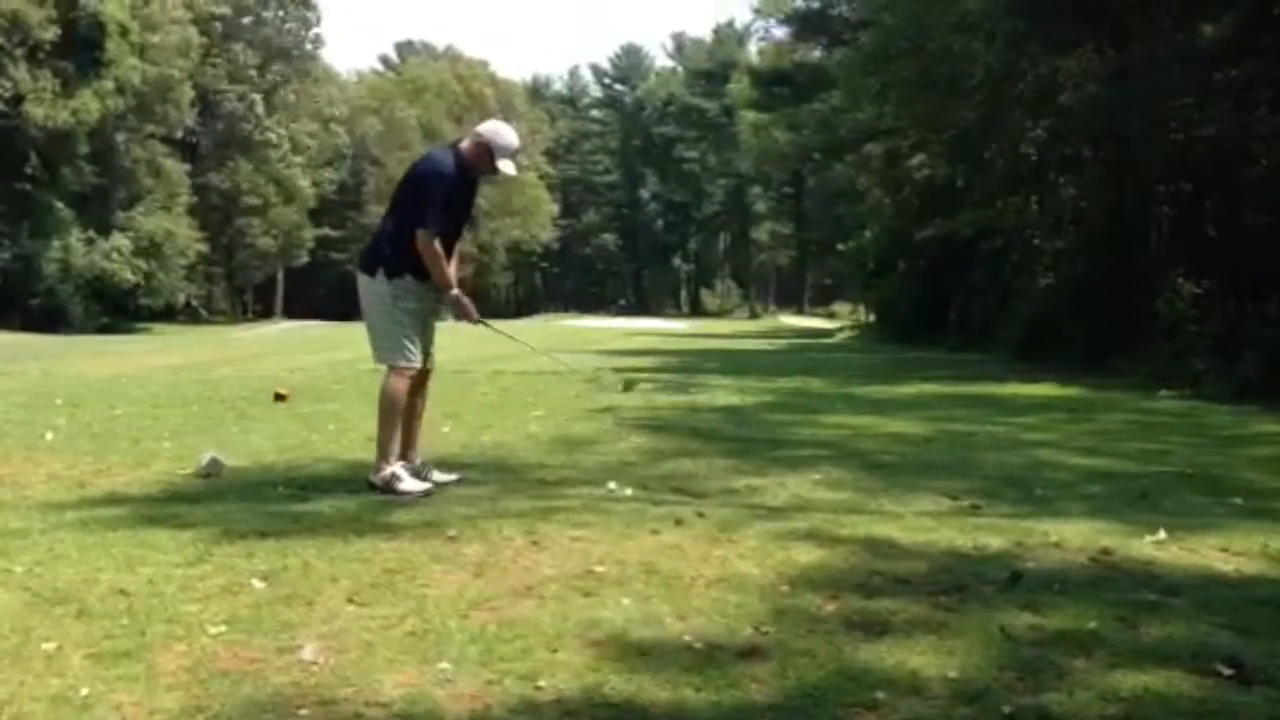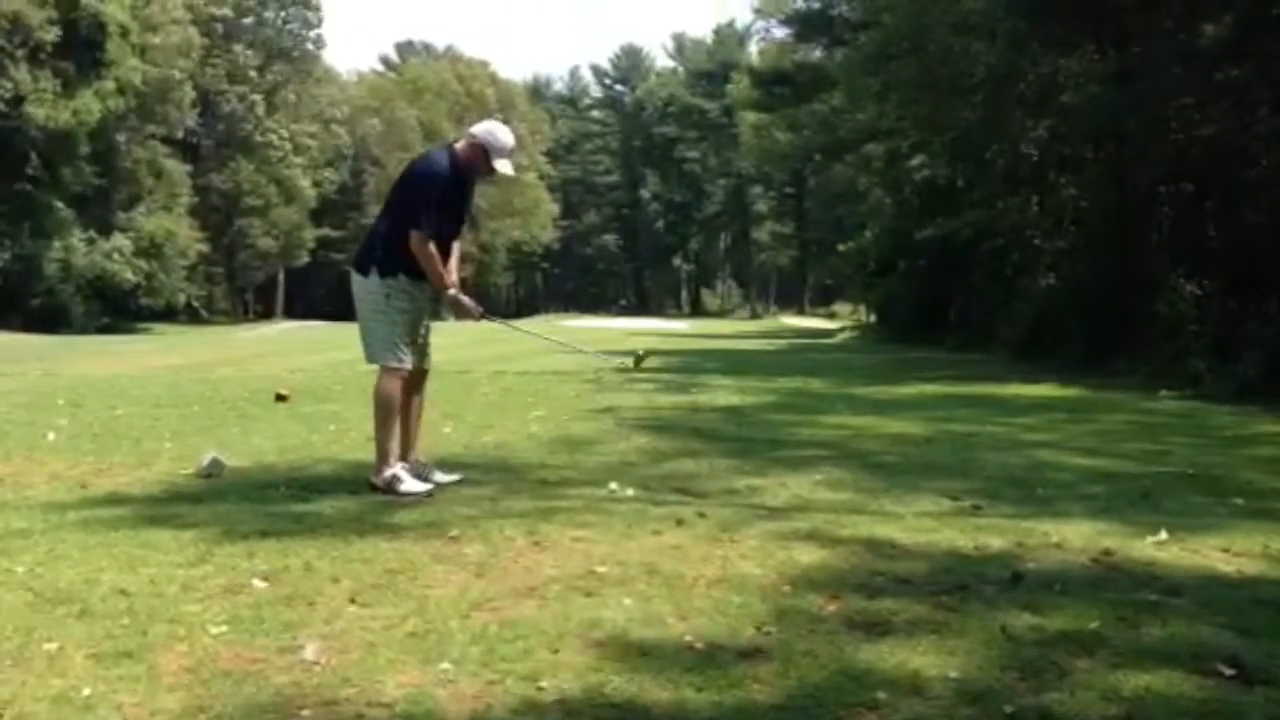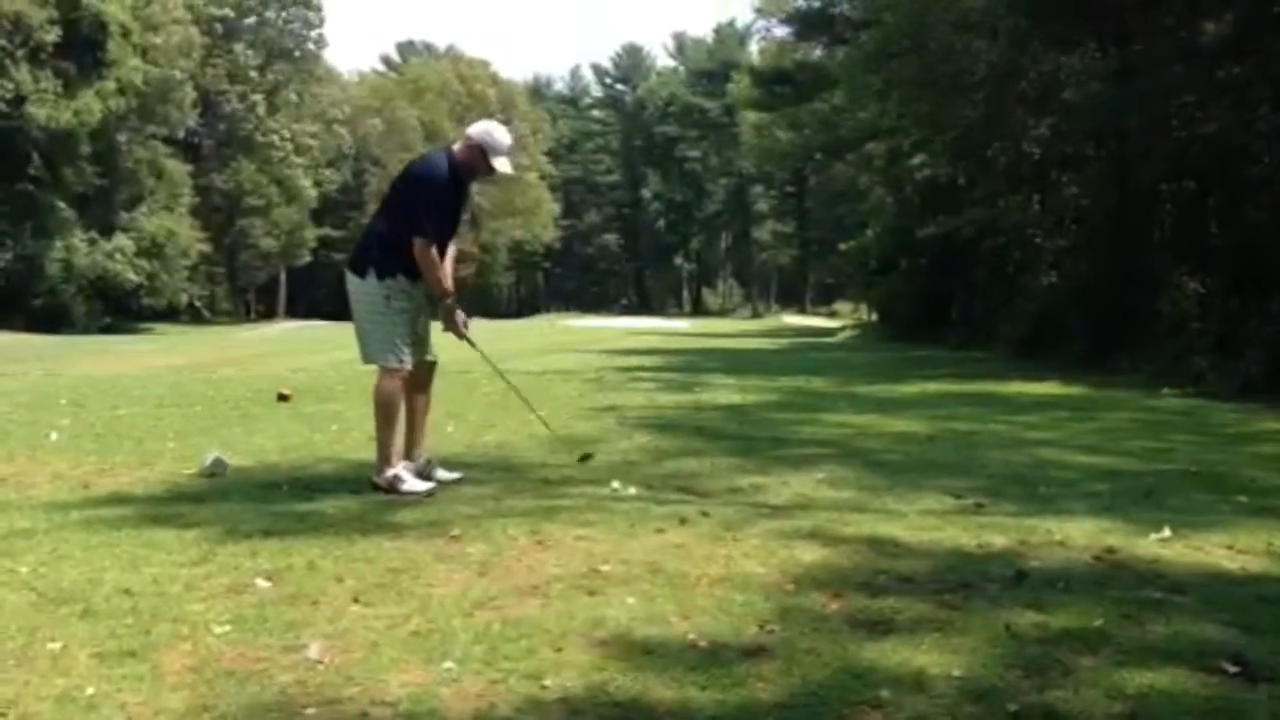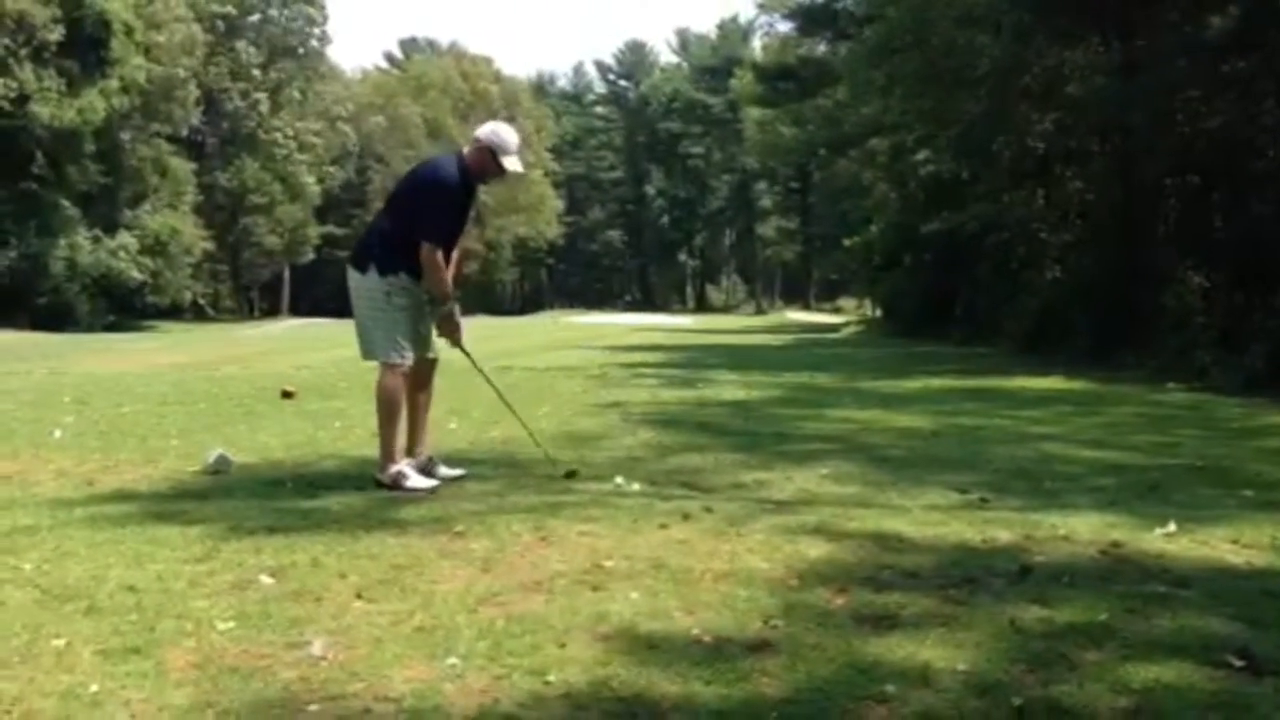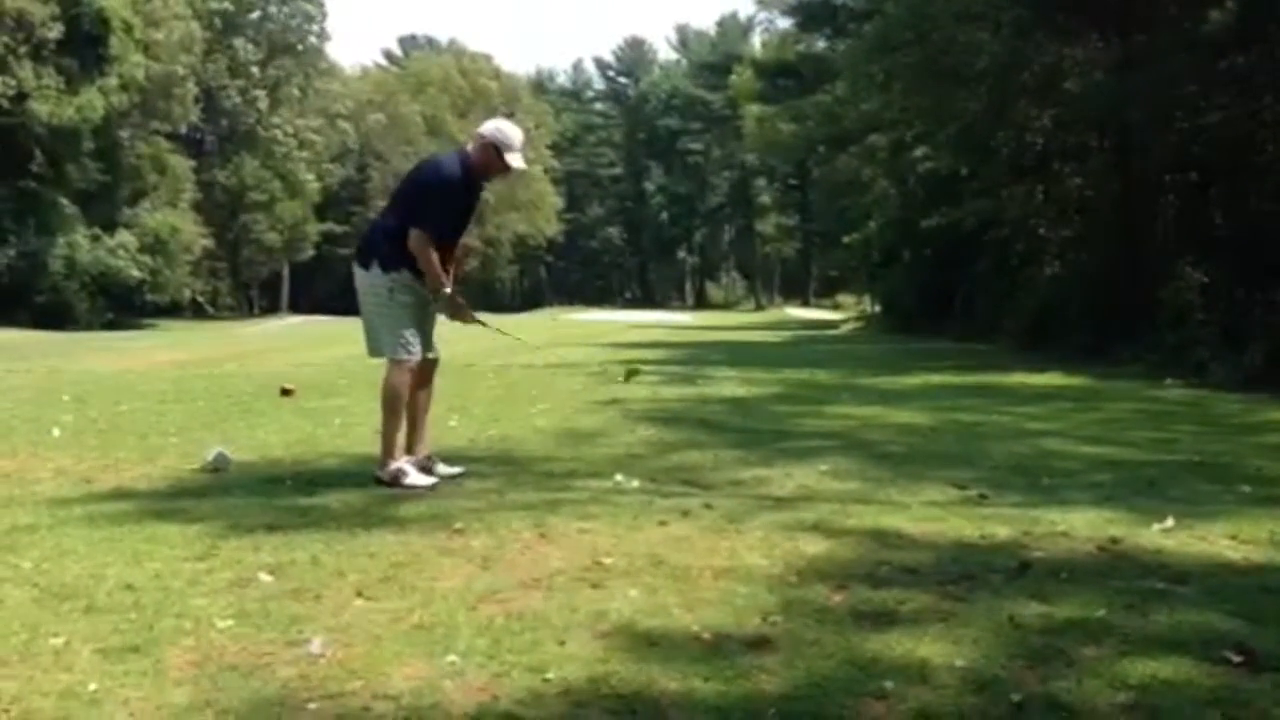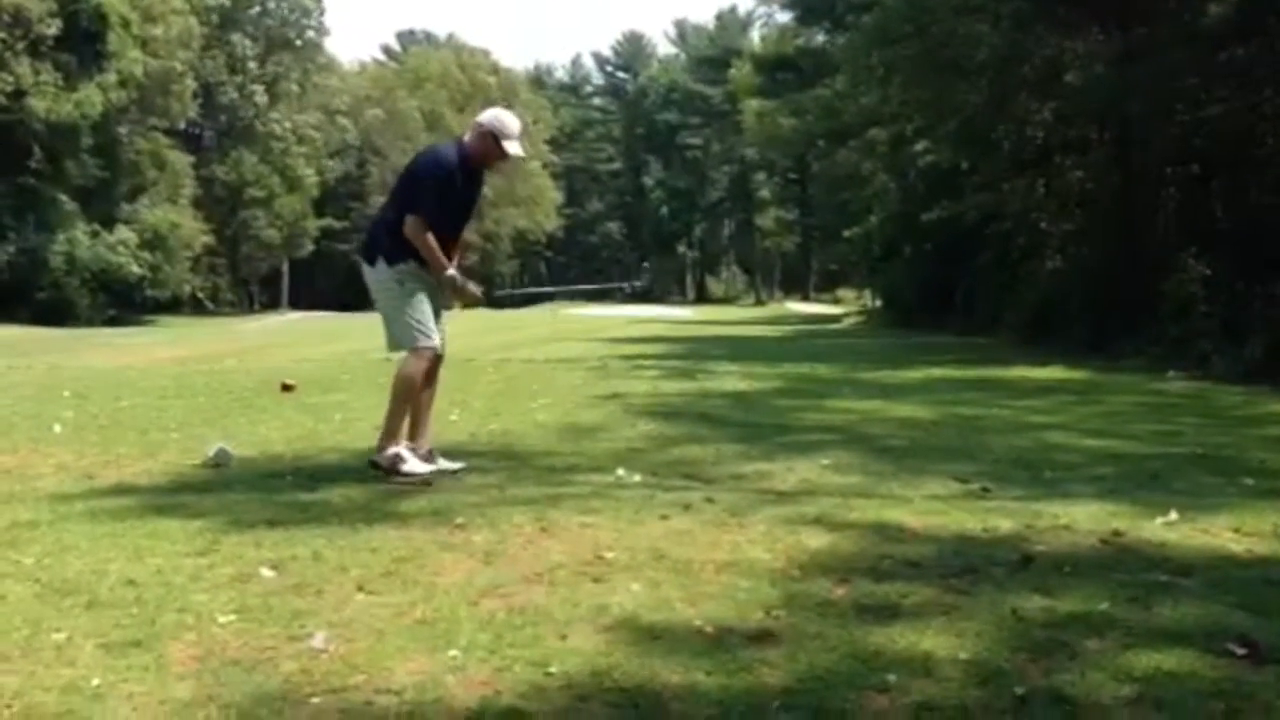
dt=0.2s
person 1, frame 1
left shoulder: (464, 176)
right shoulder: (438, 170)
left elbow: (450, 238)
right elbow: (425, 241)
left wrist: (449, 287)
right wrist: (453, 292)
left hip: (417, 280)
right hip: (389, 276)
left knee: (421, 369)
right knee: (404, 367)
left ankle: (410, 461)
right ankle: (385, 468)
person 1, frame 2
left shoulder: (462, 178)
right shoulder: (433, 172)
left elbow: (451, 239)
right elbow: (419, 242)
left wrist: (453, 288)
right wrist: (449, 293)
left hip: (412, 280)
right hip: (383, 276)
left knee: (417, 369)
right knee: (395, 367)
left ankle: (410, 461)
right ankle: (385, 469)
person 1, frame 3
left shoulder: (457, 179)
right shoulder: (433, 176)
left elbow: (445, 242)
right elbow: (423, 248)
left wrist: (448, 296)
right wrist: (447, 302)
left hip: (406, 279)
right hip: (378, 276)
left knee: (422, 363)
right knee: (395, 367)
left ankle: (415, 459)
right ankle: (387, 469)
person 1, frame 4
left shoulder: (463, 181)
right shoulder: (443, 180)
left elbow: (447, 246)
right elbow: (429, 252)
left wrist: (446, 301)
right wrist: (446, 308)
left hip: (407, 276)
right hip: (379, 273)
left knee: (424, 361)
right knee: (397, 364)
left ankle: (418, 456)
right ankle: (390, 465)
person 1, frame 5
left shoulder: (470, 181)
right shoulder: (443, 175)
left elbow: (448, 241)
right elbow: (418, 241)
left wrist: (446, 290)
right wrist: (446, 293)
left hip: (414, 274)
right hip: (384, 269)
left knee: (425, 361)
right knee: (405, 360)
left ankle: (417, 455)
right ankle: (390, 462)
person 1, frame 6
left shoulder: (472, 172)
right shoulder: (439, 163)
right elbow: (414, 227)
left wrist: (452, 275)
right wrist: (449, 275)
left hip: (422, 267)
right hip: (391, 262)
left knee: (433, 353)
right knee: (423, 347)
left ankle: (419, 448)
right ankle: (388, 447)
